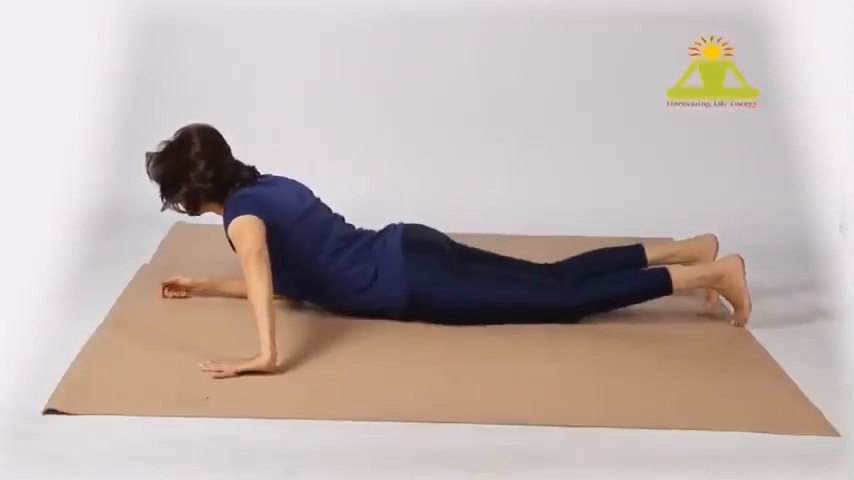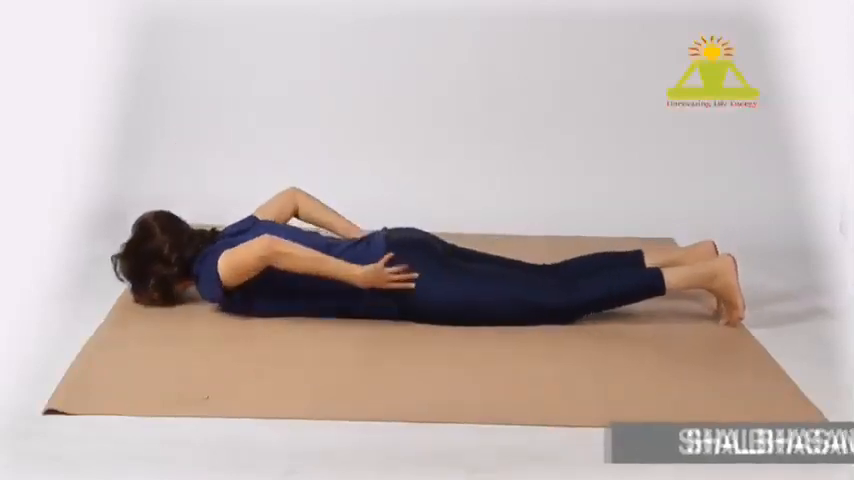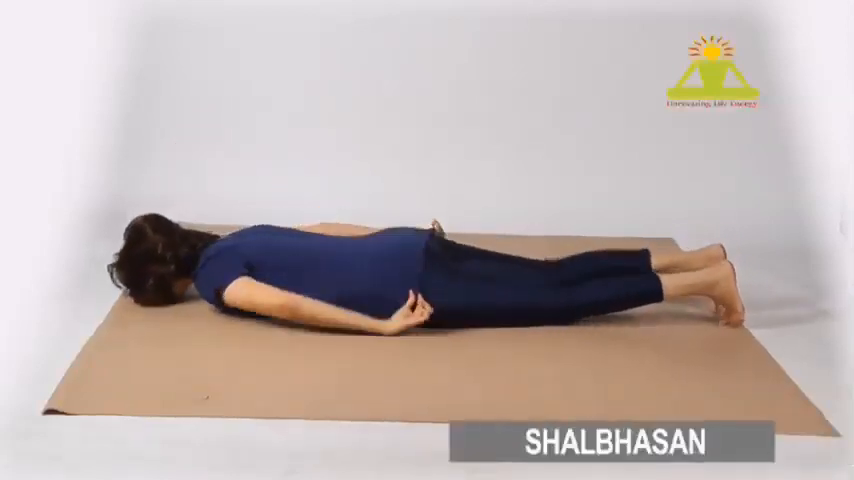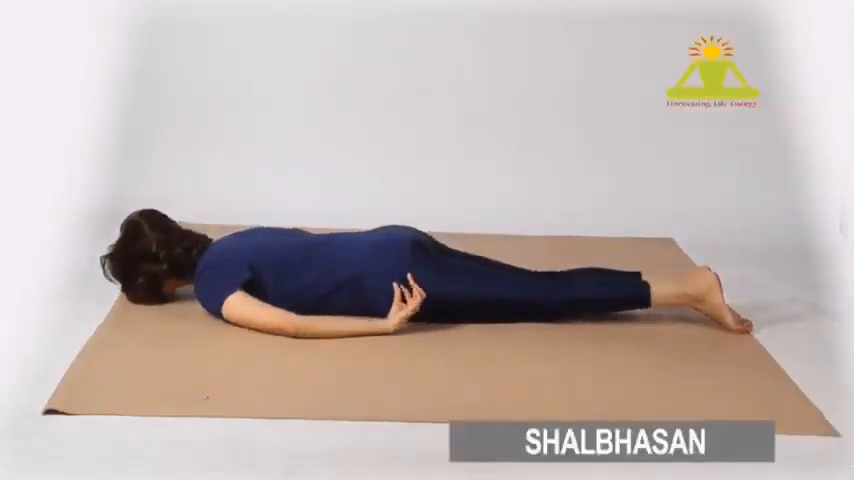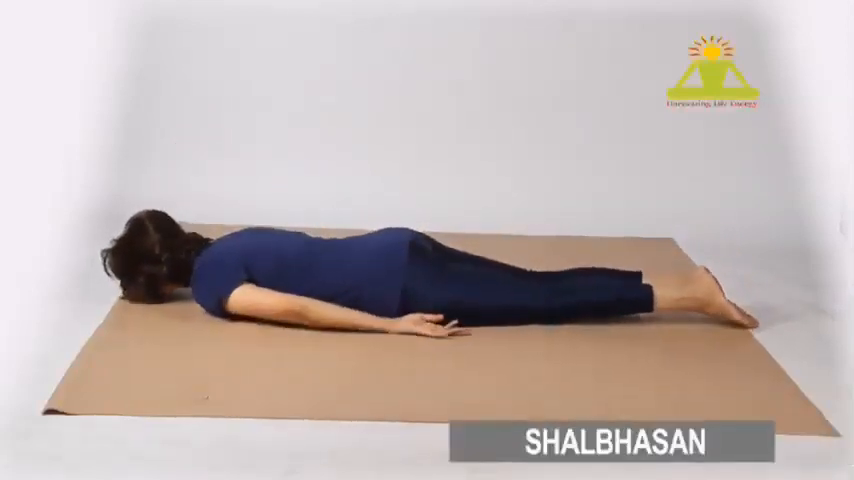
dt=1s
person 1, frame 1
left shoulder: (239, 210)
right shoulder: (270, 186)
left elbow: (257, 262)
right elbow: (284, 280)
left wrist: (265, 355)
right wrist: (203, 286)
left hip: (413, 287)
right hip: (412, 248)
left knee: (566, 299)
right knee: (556, 277)
left ankle: (712, 273)
right ankle: (691, 249)
person 1, frame 2
left shoulder: (215, 274)
right shoulder: (229, 236)
left elbow: (270, 247)
right elbow: (293, 196)
left wrist: (357, 277)
left hip: (405, 287)
right hip: (399, 249)
left knee: (557, 300)
right knee: (552, 281)
left ankle: (704, 276)
right ankle: (690, 254)
person 1, frame 3
left shoulder: (212, 276)
right shoulder: (236, 240)
left elbow: (288, 305)
left wrist: (384, 326)
left hip: (403, 290)
right hip: (409, 250)
left knee: (554, 303)
right knee: (550, 277)
left ankle: (707, 279)
right ankle: (694, 258)
person 1, frame 4
left shoulder: (210, 284)
right shoulder: (228, 246)
left elbow: (290, 326)
left wrist: (386, 326)
left hip: (394, 276)
right hip: (397, 248)
left knee: (546, 299)
right knee: (542, 286)
left ankle: (689, 291)
right ankle: (679, 282)
person 1, frame 5
left shoulder: (209, 283)
right shoulder: (228, 244)
left elbow: (293, 308)
left wrist: (390, 326)
left hip: (397, 286)
right hip: (398, 249)
left knee: (544, 301)
right knee: (541, 286)
left ankle: (689, 295)
right ankle: (675, 283)
